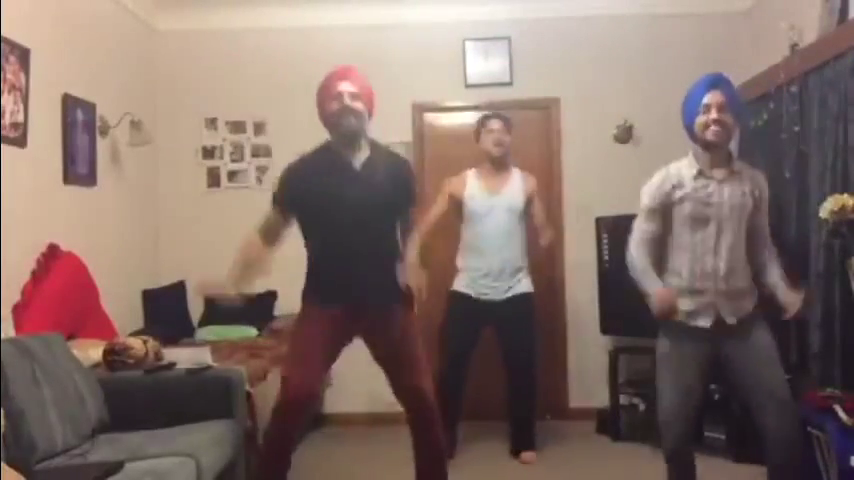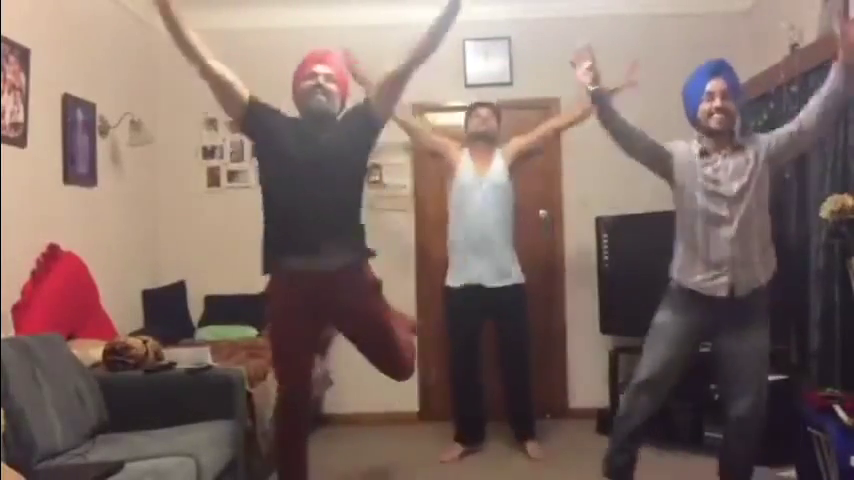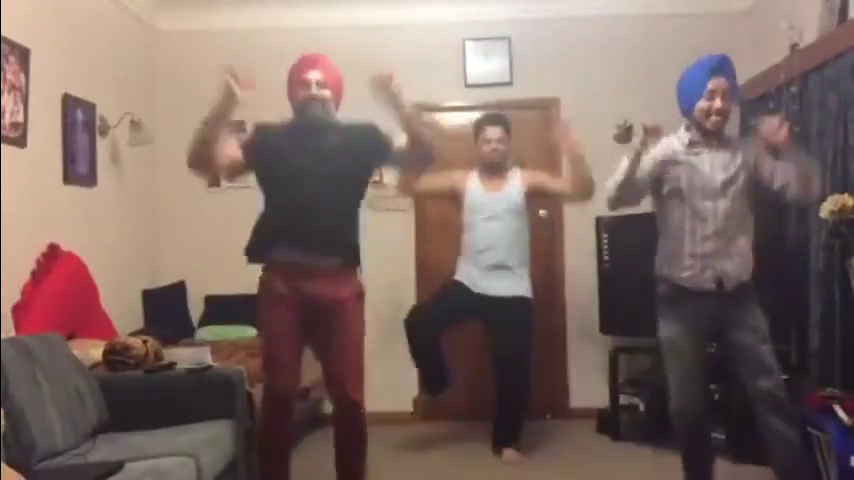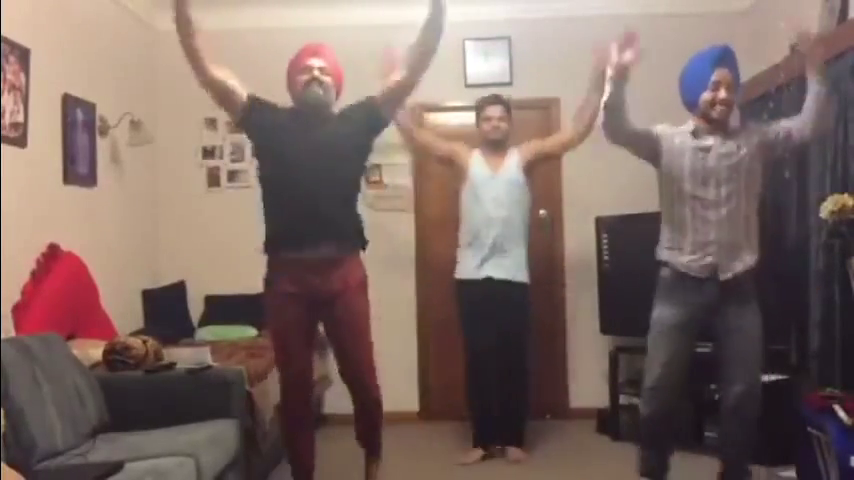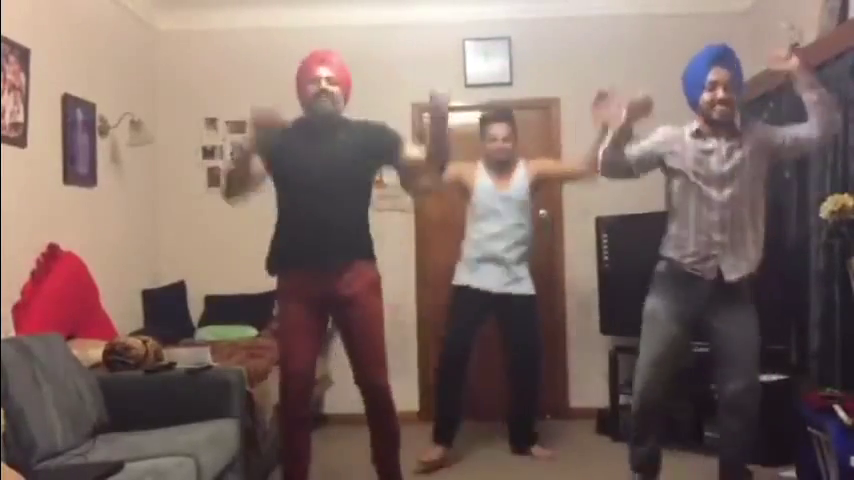
dt=0.3s
person 1, frame 1
left shoulder: (396, 167)
right shoulder: (305, 173)
left elbow: (410, 230)
right elbow: (266, 237)
right wrist: (234, 283)
left hip: (388, 303)
right hip: (326, 304)
left knee: (422, 403)
right knee: (294, 400)
person 1, frame 2
left shoulder: (359, 126)
right shoulder: (271, 128)
left elbow: (407, 66)
right elbow: (210, 68)
left hip: (350, 277)
right hip: (290, 283)
left knee: (399, 364)
right knee: (294, 396)
left ankle: (396, 326)
person 1, frame 3
left shoulder: (360, 139)
right shoulder: (269, 140)
left elbow: (424, 154)
right elbow: (201, 162)
left wrist: (397, 103)
right wrist: (226, 104)
left hip: (339, 282)
right hip: (282, 281)
left knee: (349, 398)
right knee: (279, 393)
person 1, frame 4
left shoulder: (358, 121)
right shoulder: (267, 121)
left elbow: (414, 71)
right elbow: (206, 71)
left hip: (342, 269)
right hip: (286, 273)
left knee: (361, 378)
right knee: (295, 385)
person 1, frame 5
left shoulder: (369, 136)
right shoulder: (281, 140)
left elbow: (429, 170)
right elbow: (232, 189)
left wrist: (439, 128)
right wrist: (254, 141)
left hip: (354, 274)
right hip: (299, 279)
left knee: (374, 384)
right knee: (295, 385)
person 2, frame 1
left shoulder: (754, 182)
right shoulder: (667, 180)
left elbow: (761, 246)
right elbow: (642, 245)
left wrist: (782, 289)
right wrist: (655, 289)
left hip: (743, 317)
right hip: (683, 319)
left knee: (781, 410)
right knee: (675, 421)
person 2, frame 2
left shoulder: (763, 152)
right shoulder: (677, 158)
left elbow: (811, 120)
right elbow: (625, 137)
right wrist: (597, 93)
left hip: (746, 301)
right hip: (688, 297)
left knee: (747, 411)
right knee: (645, 386)
person 2, frame 3
left shoulder: (748, 153)
right shoulder: (663, 155)
left elbow: (807, 191)
right elbow: (616, 198)
left wrist: (788, 151)
right wrist: (637, 153)
left hip: (736, 291)
right hip: (682, 294)
left knee: (771, 390)
right knee: (687, 404)
person 2, frame 4
left shoulder: (755, 139)
right shoulder: (667, 142)
left elbow: (808, 125)
right elbow: (616, 132)
left wrist: (813, 68)
right wrist: (618, 77)
left hip: (736, 285)
right hip: (681, 282)
left knee: (741, 394)
right knee: (659, 389)
person 2, frame 5
left shoulder: (761, 140)
right shoulder: (671, 140)
left elbow: (825, 131)
right elbow: (613, 166)
left wrist: (804, 81)
right wrist: (620, 131)
left hip: (734, 284)
right hip: (678, 279)
left knee: (739, 393)
right knee: (651, 385)
person 3, frame 1
left shoulder: (526, 183)
right shoulder: (459, 184)
left elbow: (543, 230)
right elbow: (426, 225)
left wrist: (546, 242)
right wrist: (412, 264)
left hip: (515, 292)
right hip: (467, 291)
left knee: (522, 369)
right knee: (450, 368)
left ankle: (522, 442)
right ankle: (444, 440)
person 3, frame 2
left shoulder: (510, 153)
right shoulder: (452, 154)
left elbow: (555, 124)
right elbow: (405, 120)
right wrist: (365, 82)
left hip: (506, 279)
right hip: (462, 280)
left knee: (516, 359)
right knee: (462, 362)
left ankle: (526, 434)
right ankle: (468, 436)
person 3, frame 3
left shoulder: (527, 178)
right shoulder: (461, 180)
left elbow: (582, 189)
right elbow: (409, 187)
left wrist: (572, 150)
left hip: (512, 288)
right hip: (468, 281)
left knee: (513, 367)
right knee: (419, 324)
left ankle: (507, 439)
right ankle: (434, 383)
person 3, frame 4
left shoulder: (526, 155)
right shoulder: (463, 156)
left elbow: (578, 131)
right elbow: (412, 136)
left wrist: (598, 79)
left hip: (512, 276)
right hip: (471, 274)
left knee: (513, 358)
right knee: (479, 357)
left ankle: (512, 436)
right ankle: (484, 438)
person 3, frame 5
left shoulder: (533, 171)
right shoulder: (468, 173)
left elbow: (587, 168)
left wrist: (604, 130)
left hip: (517, 285)
right hip: (472, 282)
left knee: (526, 362)
right knee: (452, 356)
left ankle: (523, 438)
right ankle: (443, 441)
